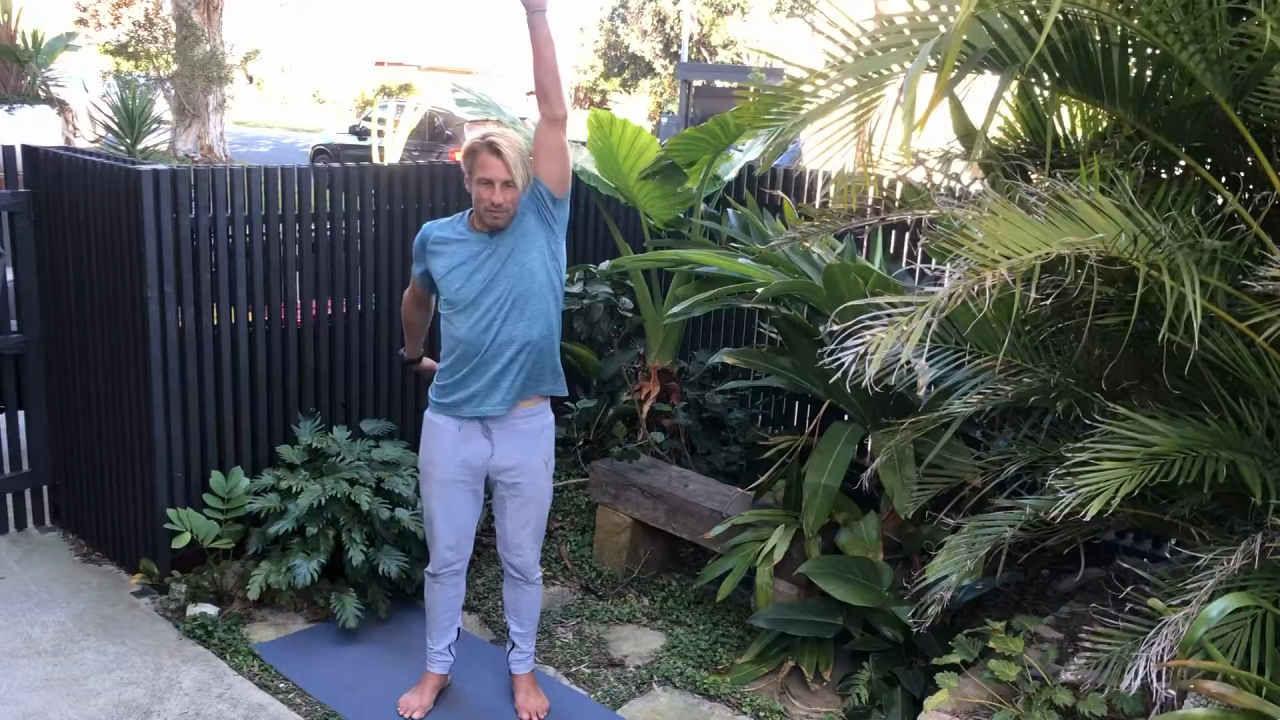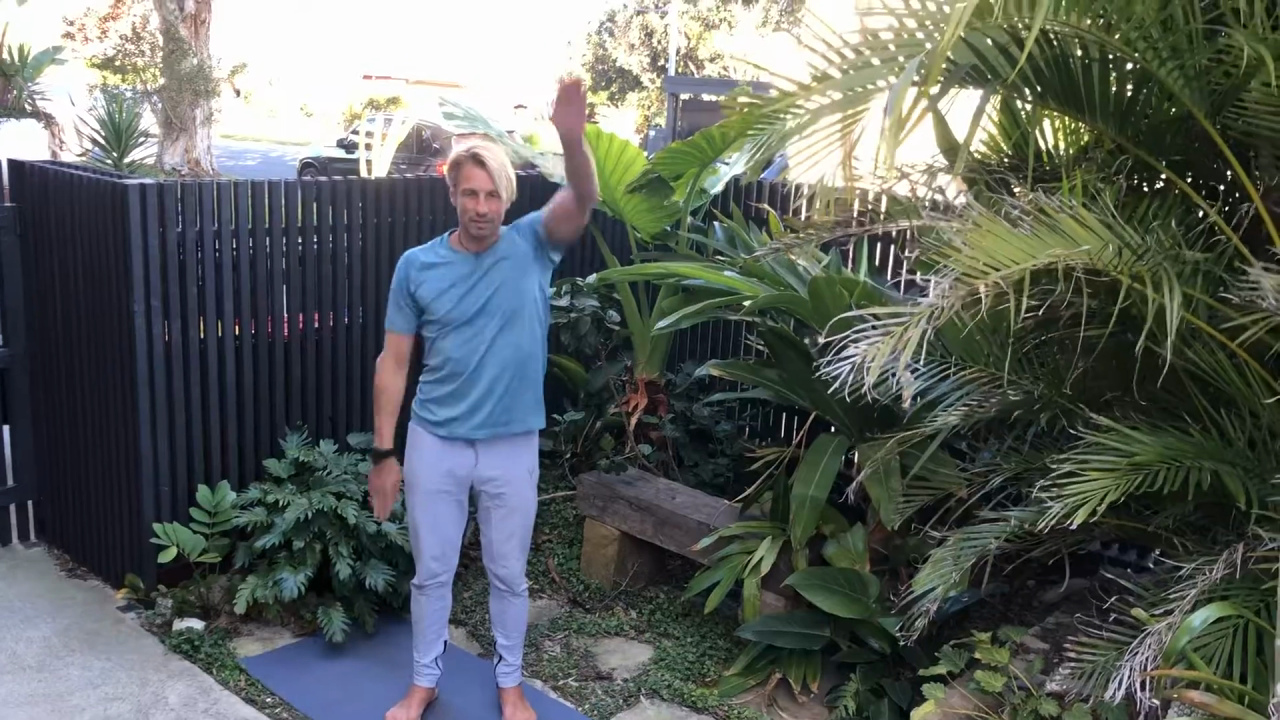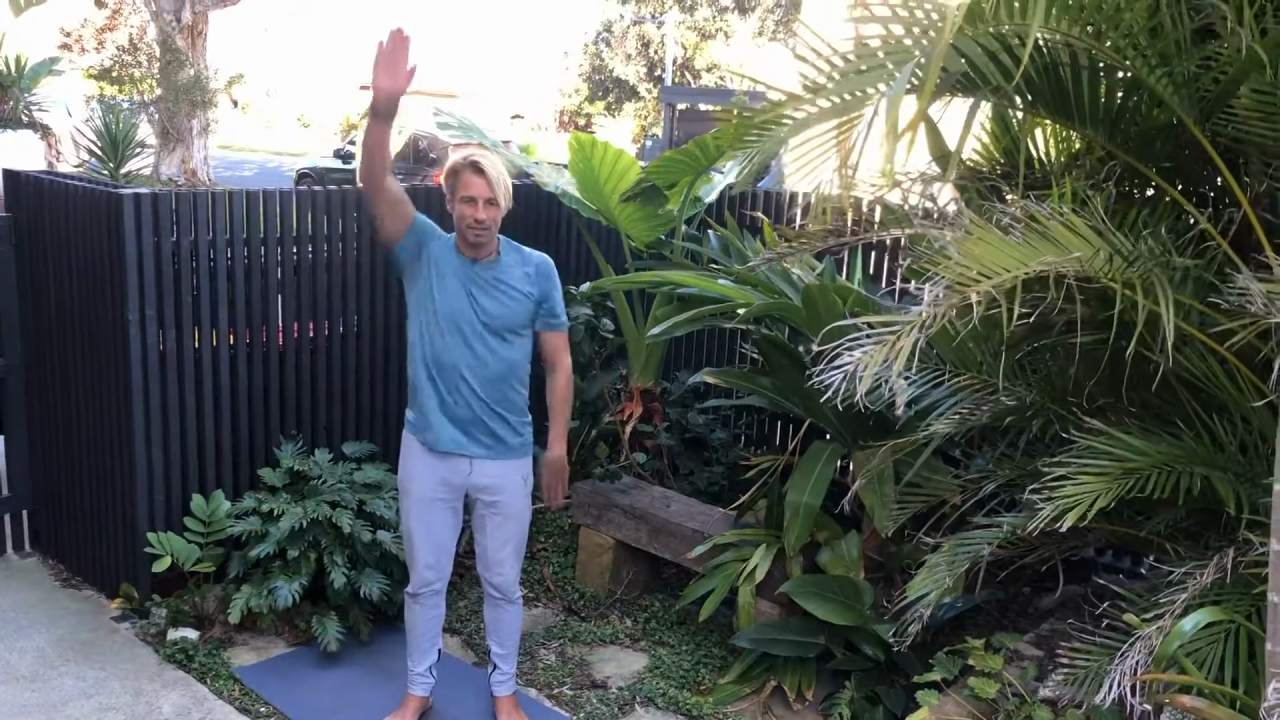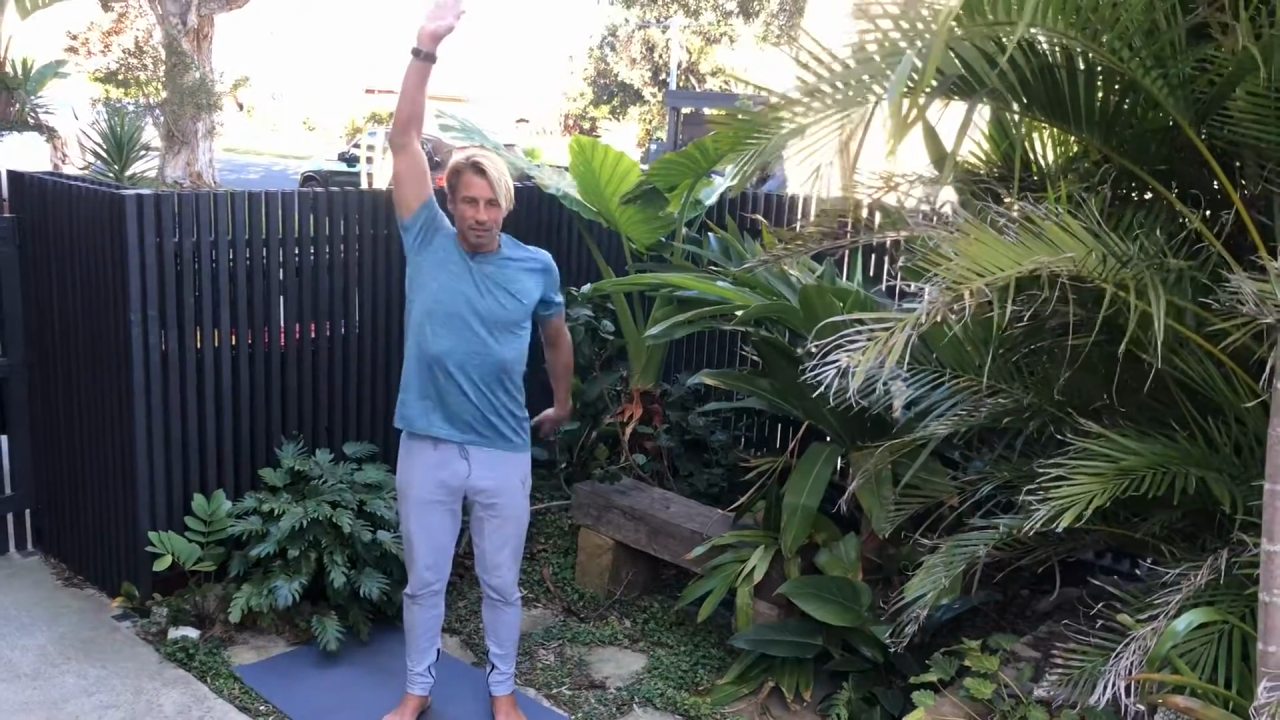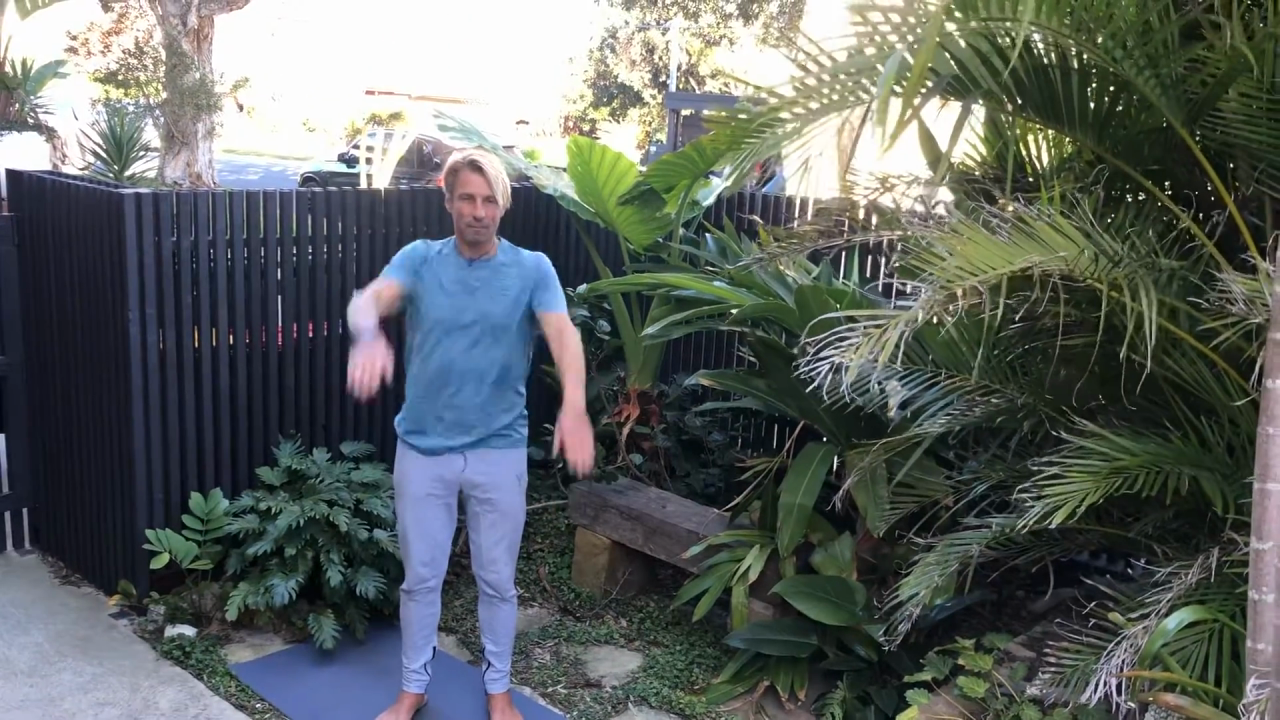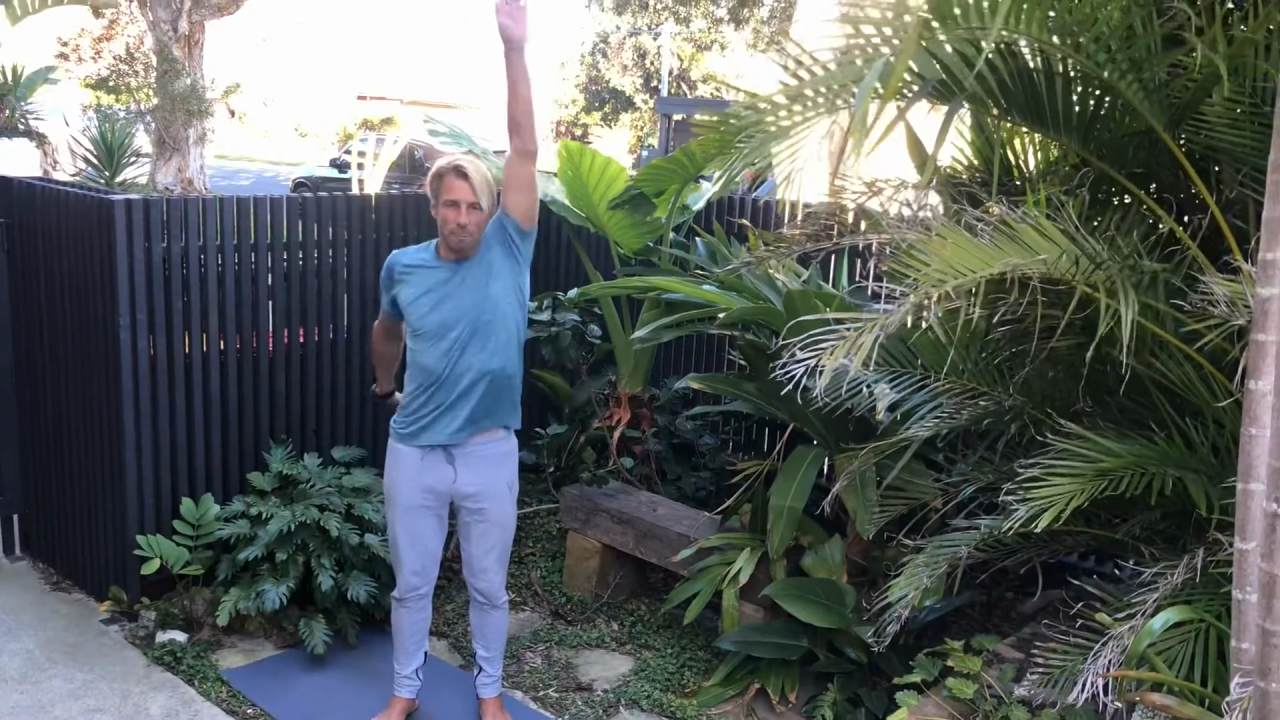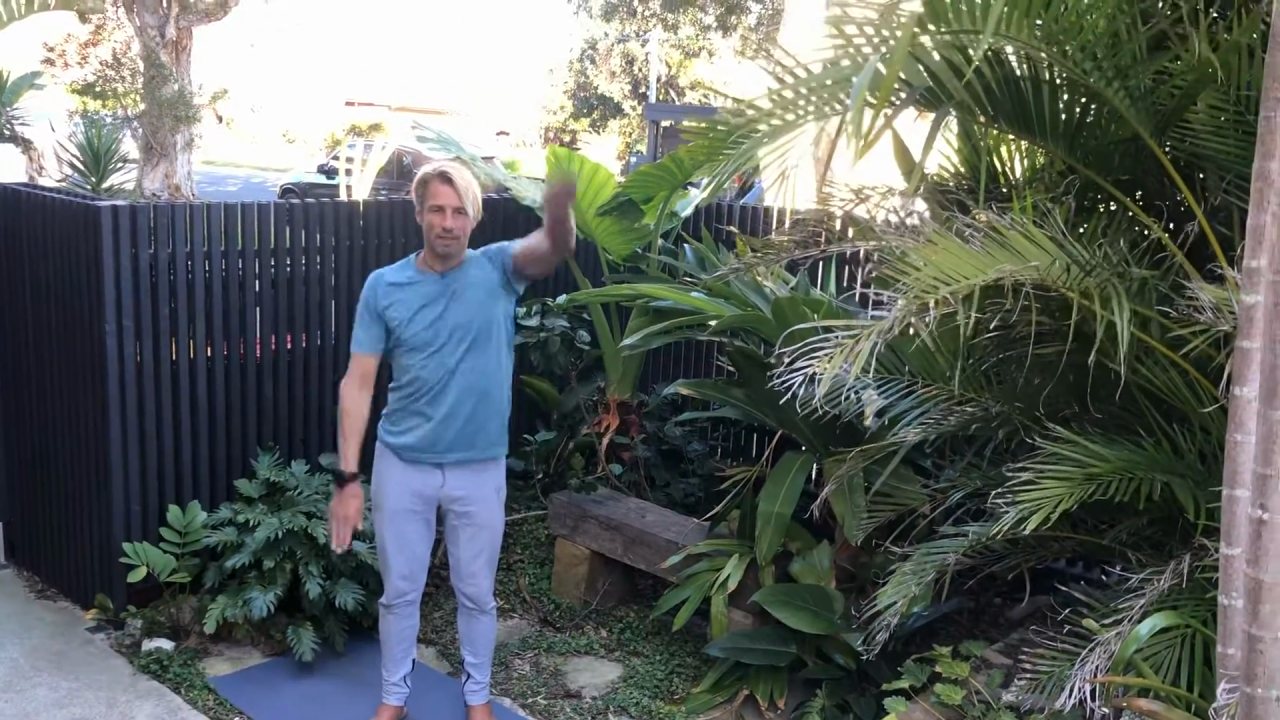
dt=0.4s
person 1, frame 1
left shoulder: (544, 222)
right shoulder: (434, 238)
left elbow: (554, 115)
right wrist: (414, 356)
left hip: (525, 426)
right hip: (450, 425)
left knee: (522, 562)
right knee: (446, 560)
person 1, frame 2
left shoulder: (532, 245)
right shoulder: (417, 265)
left elbow: (579, 197)
right elbow: (392, 361)
left wrist: (572, 140)
right wrist: (385, 453)
left hip: (511, 446)
right hip: (435, 445)
left knee: (508, 574)
right knee: (431, 574)
person 1, frame 3
left shoulder: (536, 270)
right shoulder: (423, 254)
left elbow: (558, 362)
right elbow: (376, 185)
left wrist: (558, 447)
right wrist: (384, 106)
left hip: (507, 458)
right hip: (429, 452)
left knee: (502, 584)
right knee: (426, 581)
person 1, frame 4
left shoulder: (536, 266)
right shoulder: (427, 244)
left elbow: (557, 336)
right elbow: (403, 142)
left wrist: (562, 404)
left hip: (504, 455)
right hip: (427, 448)
left knee: (501, 584)
right knee: (424, 581)
person 1, frame 5
left shoulder: (531, 269)
right shoulder: (418, 258)
left elbow: (563, 334)
right elbow: (370, 301)
left wrist: (574, 410)
right wrist: (370, 335)
left hip: (499, 451)
right hip: (423, 449)
left knee: (497, 581)
right knee: (421, 577)
person 1, frame 6
left shoulder: (508, 252)
right shoulder: (401, 267)
left elbow: (525, 150)
right wrist: (385, 390)
left hip: (489, 453)
right hip: (413, 453)
left knee: (488, 585)
right knee: (412, 584)
person 1, frame 7
left shoulder: (498, 268)
right shoulder: (384, 286)
left elbow: (551, 252)
right elbow: (358, 382)
left wrist: (558, 210)
right wrist: (347, 480)
left hip: (479, 467)
right hip: (402, 464)
left knee: (476, 595)
right knee: (400, 593)
